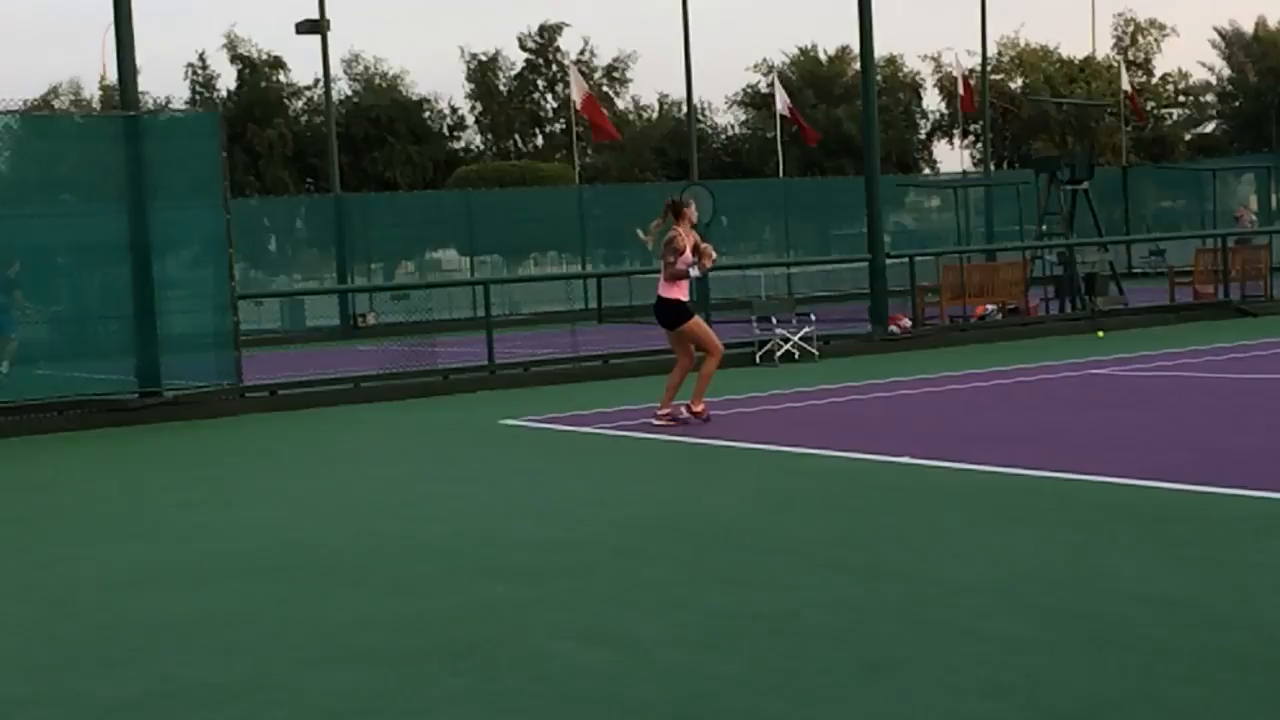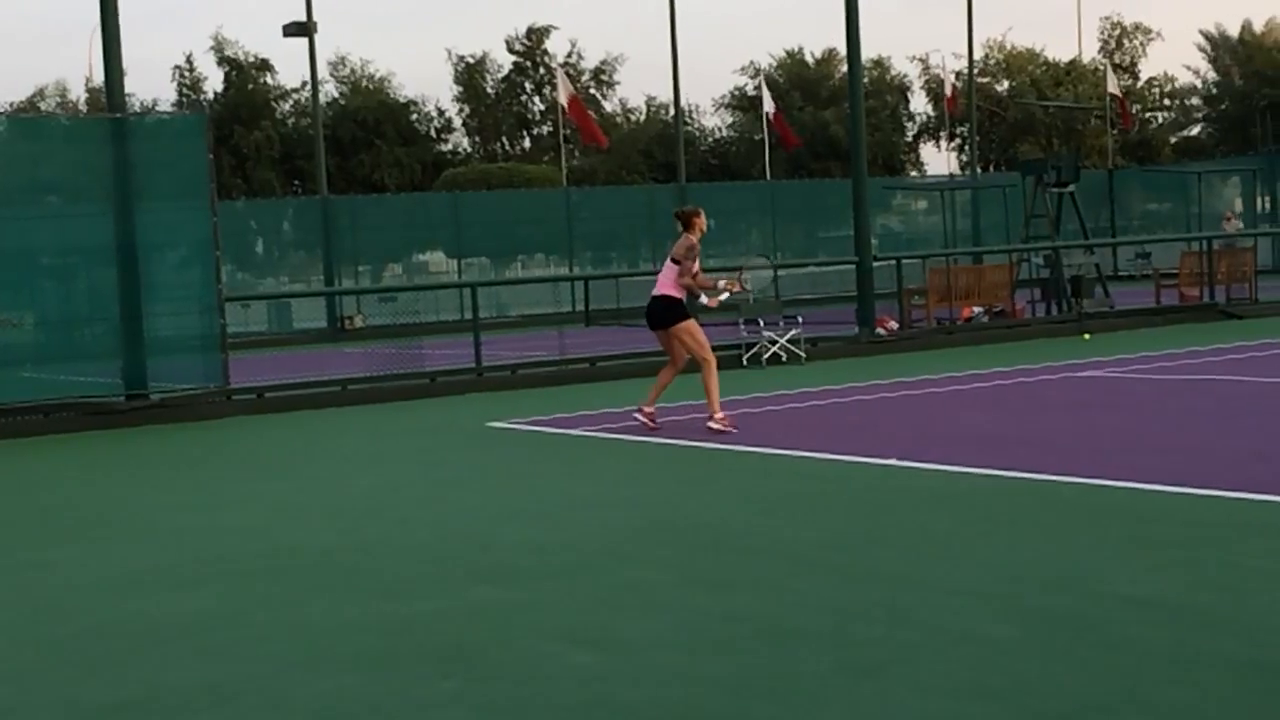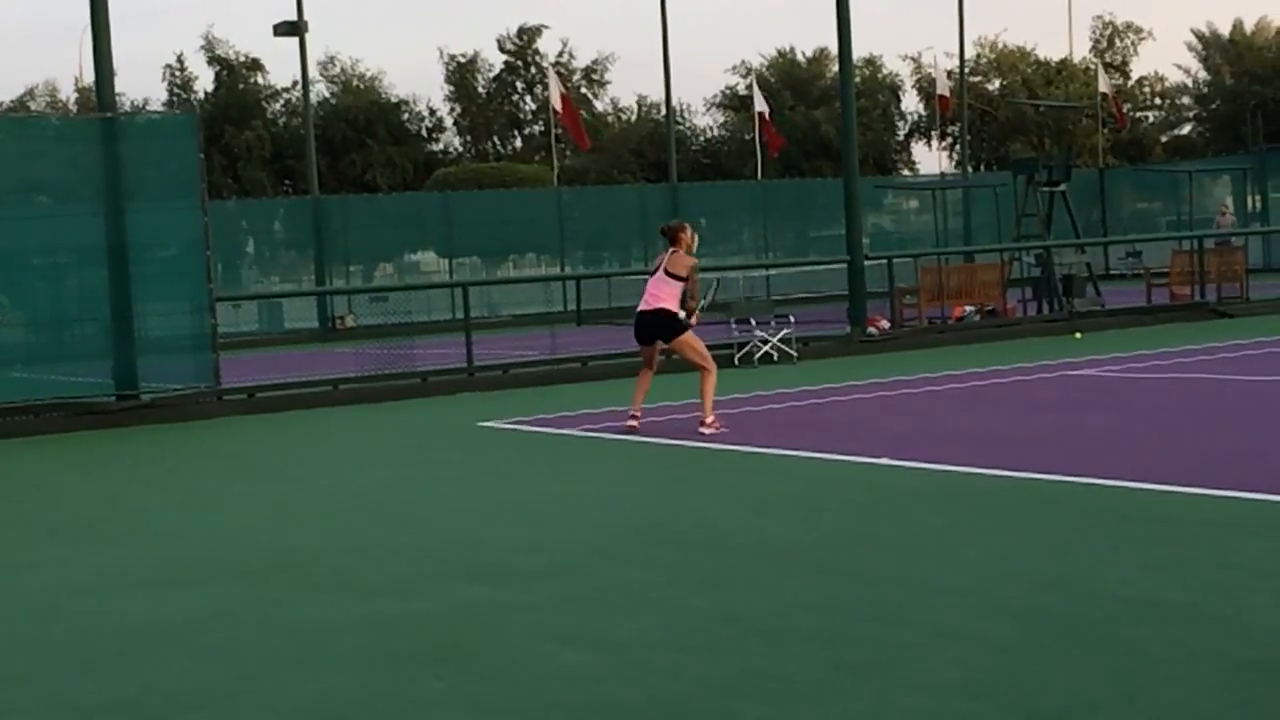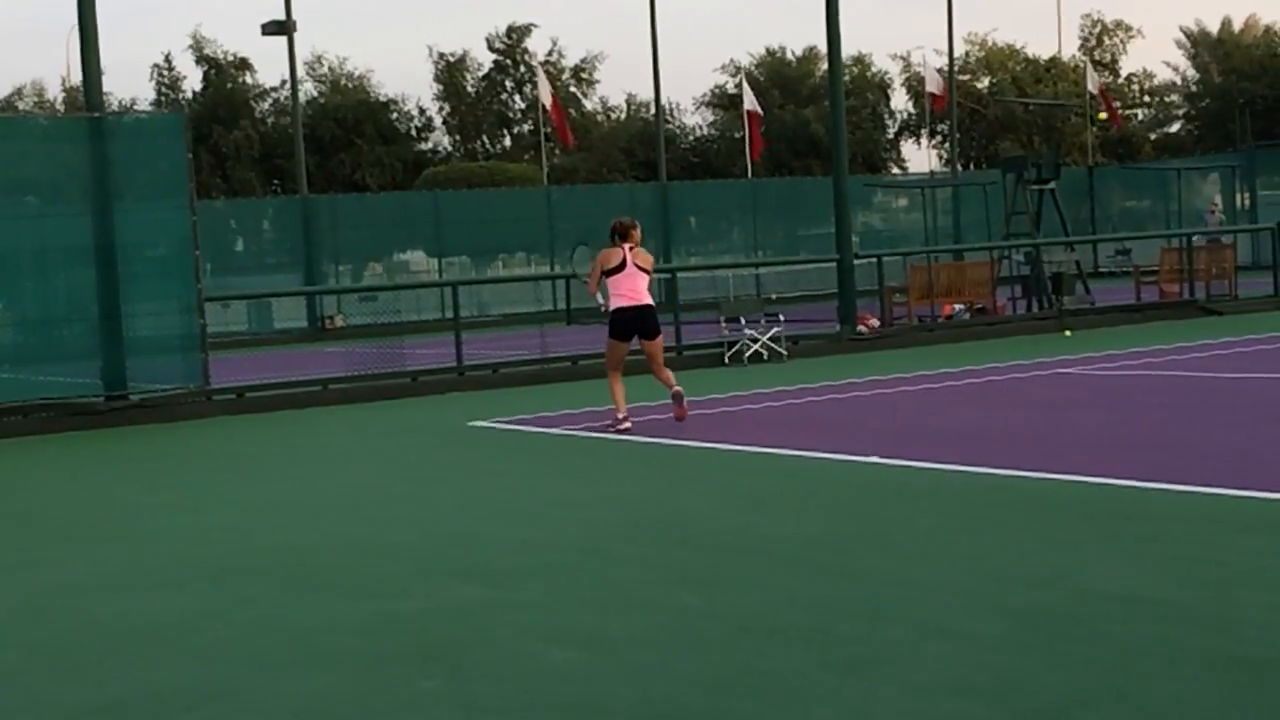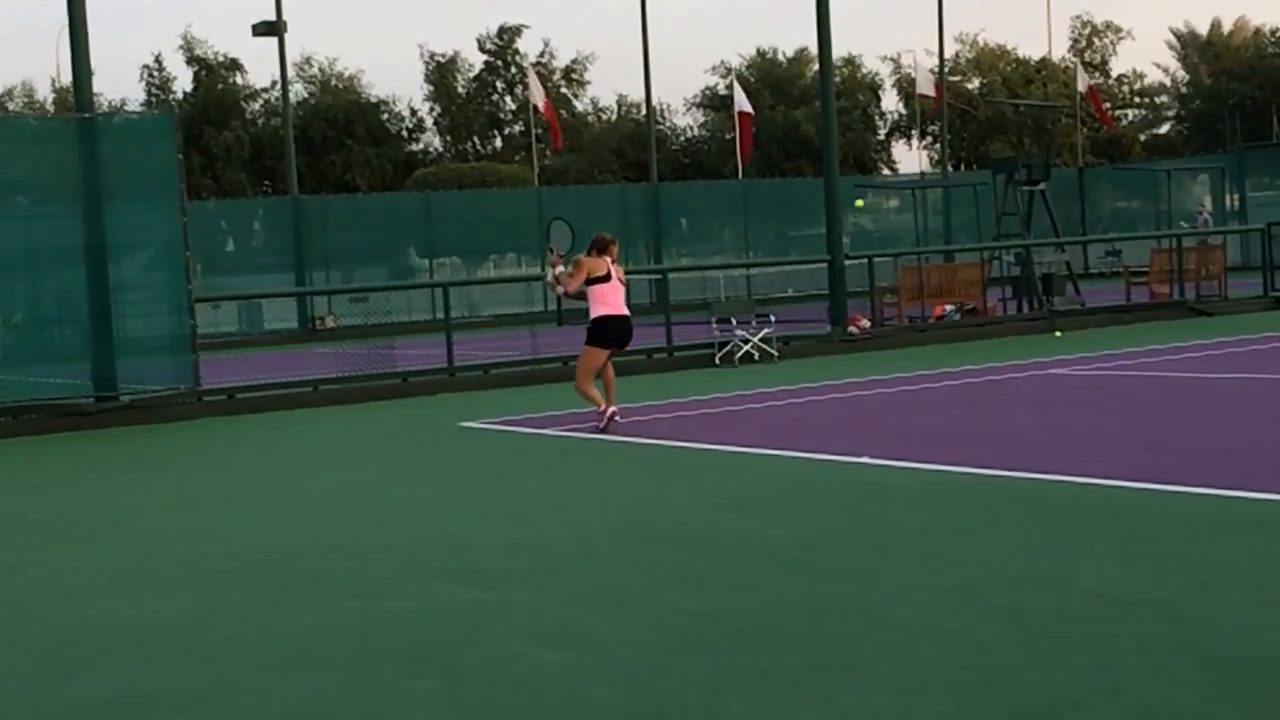
dt=1s
person 1, frame 1
left shoulder: (690, 234)
right shoulder: (675, 238)
left elbow: (709, 257)
right elbow: (668, 273)
left wrist: (707, 252)
right wrist: (696, 270)
left hip: (671, 305)
right hip: (672, 305)
left knee: (686, 359)
right knee: (715, 350)
left ankle: (663, 411)
right ankle: (696, 406)
person 1, frame 2
left shoulder: (686, 243)
right shoulder: (691, 245)
left elbow: (697, 279)
right elbow: (683, 280)
left wrist: (723, 285)
right wrist: (705, 299)
left hip: (656, 307)
right hip: (669, 306)
left knee: (677, 361)
right knee: (708, 359)
left ankle: (647, 409)
right ankle: (717, 416)
person 1, frame 3
left shoulder: (661, 259)
right shoulder: (689, 262)
right elbow: (691, 302)
left wrist: (680, 313)
right wrist: (690, 316)
left hip: (642, 319)
right hip: (665, 319)
left knee: (649, 366)
right knee: (708, 367)
left ankle: (634, 413)
right ankle: (708, 420)
person 1, frame 4
left shoulder: (605, 255)
right shoulder: (647, 258)
left elbow: (591, 290)
left hip: (620, 316)
right hip: (646, 312)
left knee: (613, 372)
right knee: (658, 367)
left ankle: (621, 416)
right ankle: (675, 388)
person 1, frame 5
left shoulder: (588, 263)
right shoulder: (619, 270)
left elbow: (571, 287)
left wrist: (558, 268)
right wrist: (559, 288)
left hip: (604, 325)
right hip: (625, 325)
left knee: (582, 383)
right knee: (603, 361)
left ankle: (604, 407)
right ankle: (610, 408)
